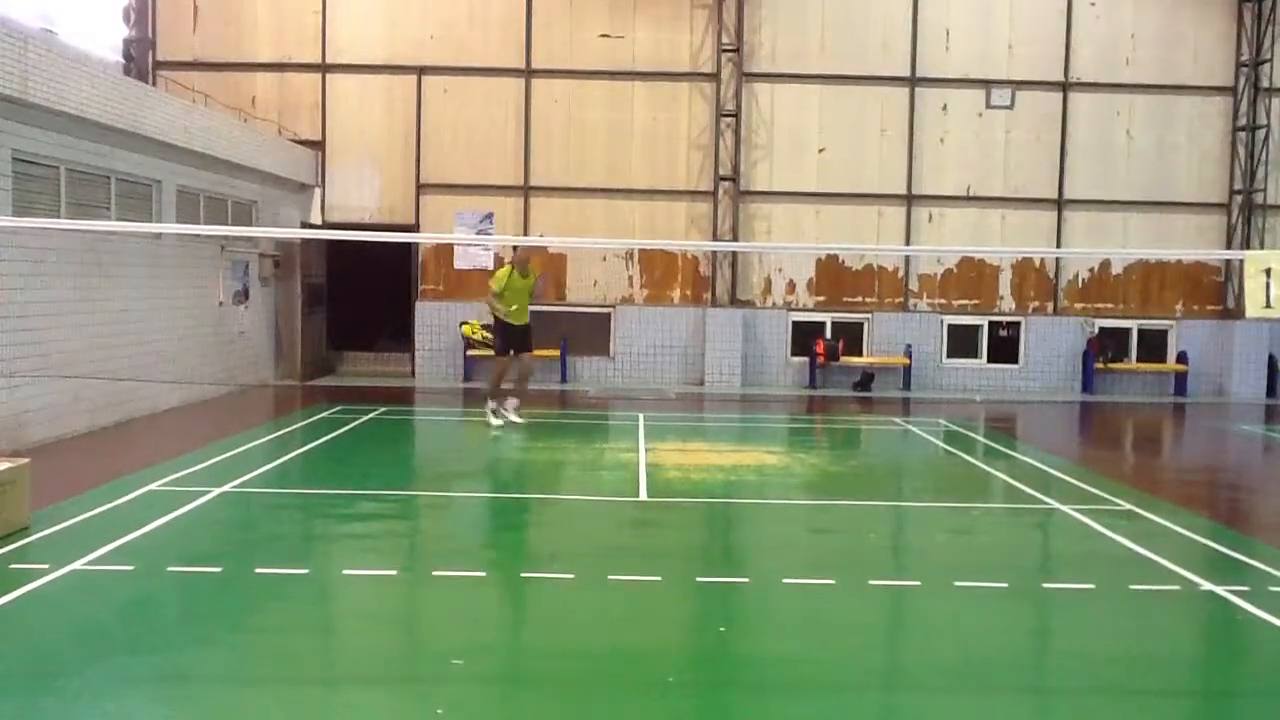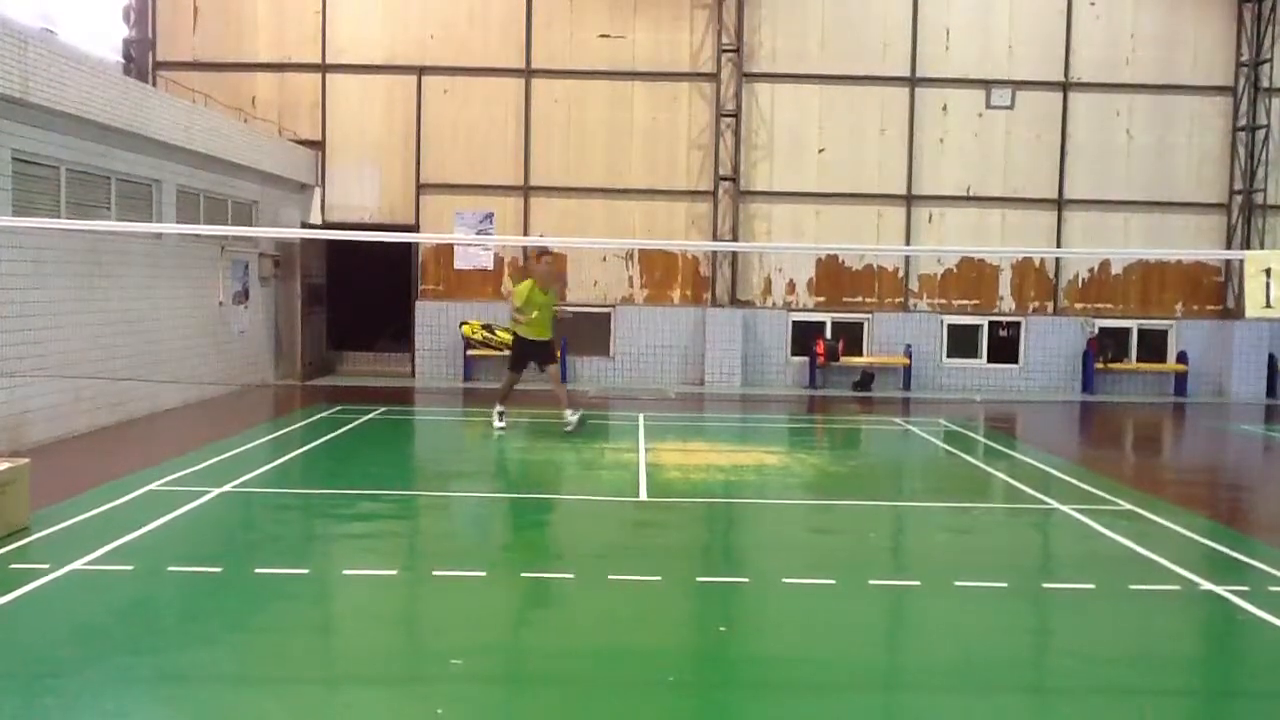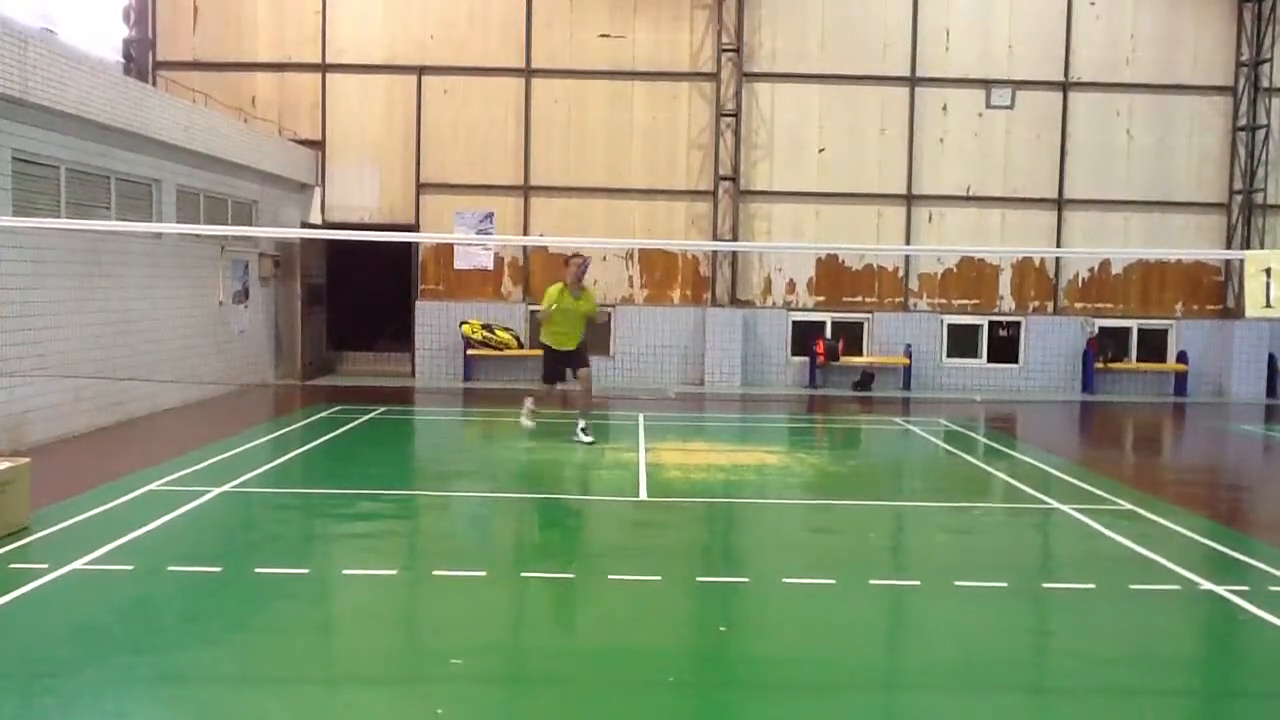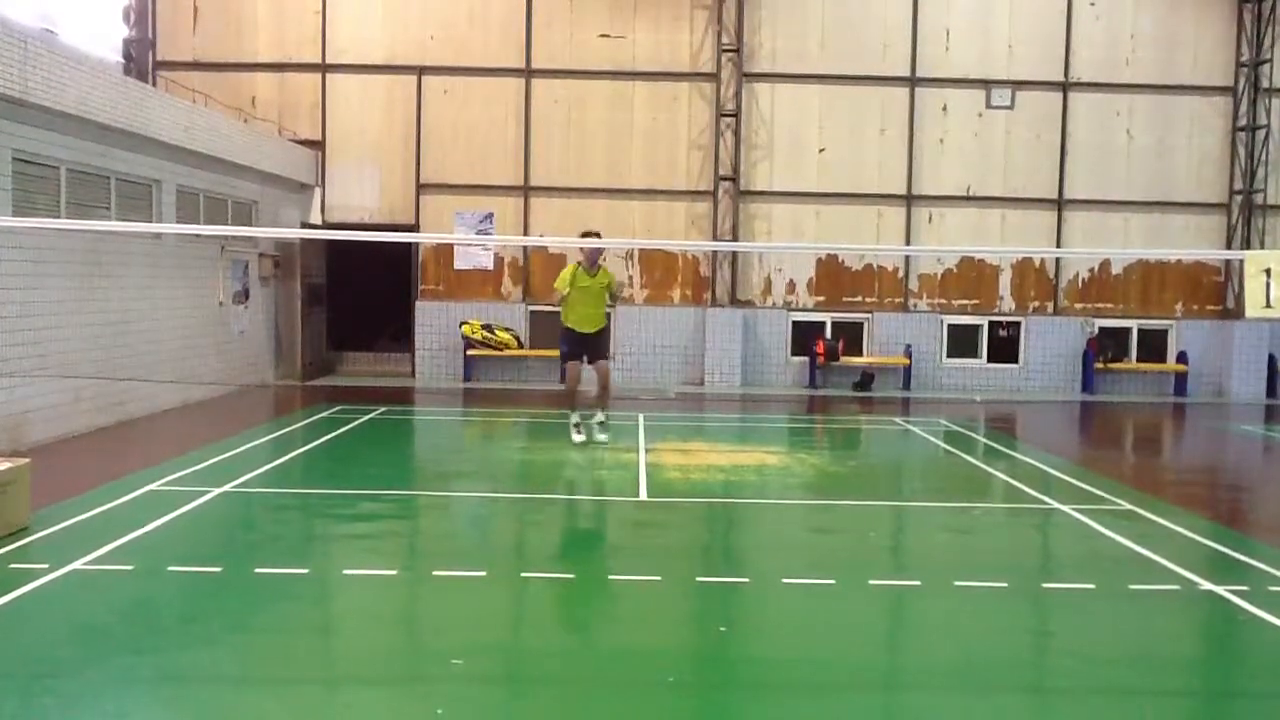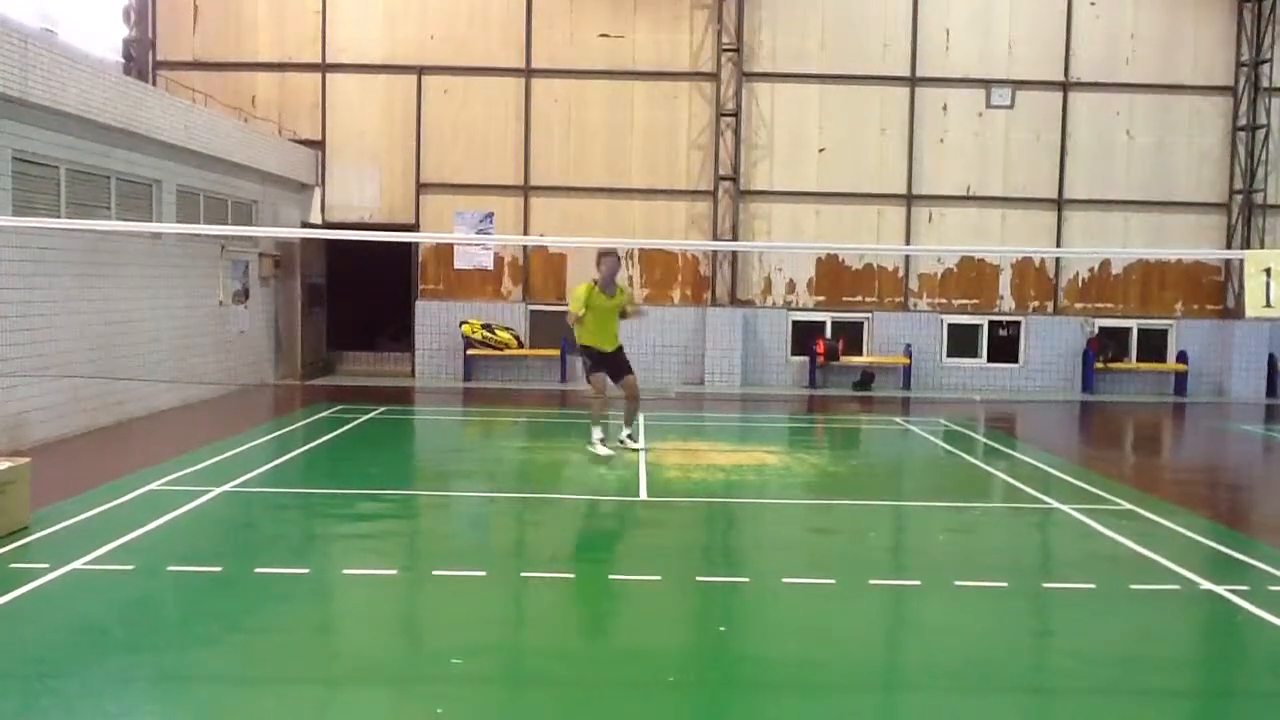
dt=0.2s
person 1, frame 1
left shoulder: (532, 274)
right shoulder: (504, 273)
right elbow: (490, 297)
left wrist: (537, 291)
right wrist: (500, 308)
left hip: (523, 325)
right hip: (504, 324)
left knee: (525, 368)
right knee: (502, 367)
left ankle: (510, 407)
right ankle: (492, 407)
person 1, frame 2
left shoulder: (555, 288)
right shoulder: (525, 288)
right elbow: (513, 313)
right wrist: (521, 320)
left hip: (545, 339)
right hip: (523, 338)
left knee: (555, 376)
right knee: (512, 380)
left ankle: (570, 415)
right ankle: (499, 410)
person 1, frame 3
left shoulder: (588, 294)
right shoulder: (554, 292)
left elbow: (594, 318)
right elbow: (540, 317)
left wrist: (598, 316)
right wrist: (544, 315)
left hip: (575, 346)
right hip: (552, 346)
left knee: (585, 380)
right knee: (547, 392)
left ankle: (581, 426)
right ankle: (530, 404)
person 1, frame 4
left shoulder: (606, 275)
right shoulder: (569, 272)
left elbow: (614, 298)
right elbow: (555, 299)
left wrist: (617, 293)
right wrist: (559, 297)
left hip: (597, 331)
right hip: (573, 330)
left knee: (604, 377)
right knee: (573, 380)
left ankle: (599, 421)
right ankle: (575, 421)
person 1, frame 5
left shoulder: (622, 292)
right shoulder: (586, 291)
right elbow: (570, 318)
left wrist: (631, 313)
right wrist: (575, 318)
left hip: (613, 347)
right hip: (590, 348)
left knee: (633, 390)
right knee: (600, 387)
left ankle: (626, 434)
right ankle: (597, 438)
